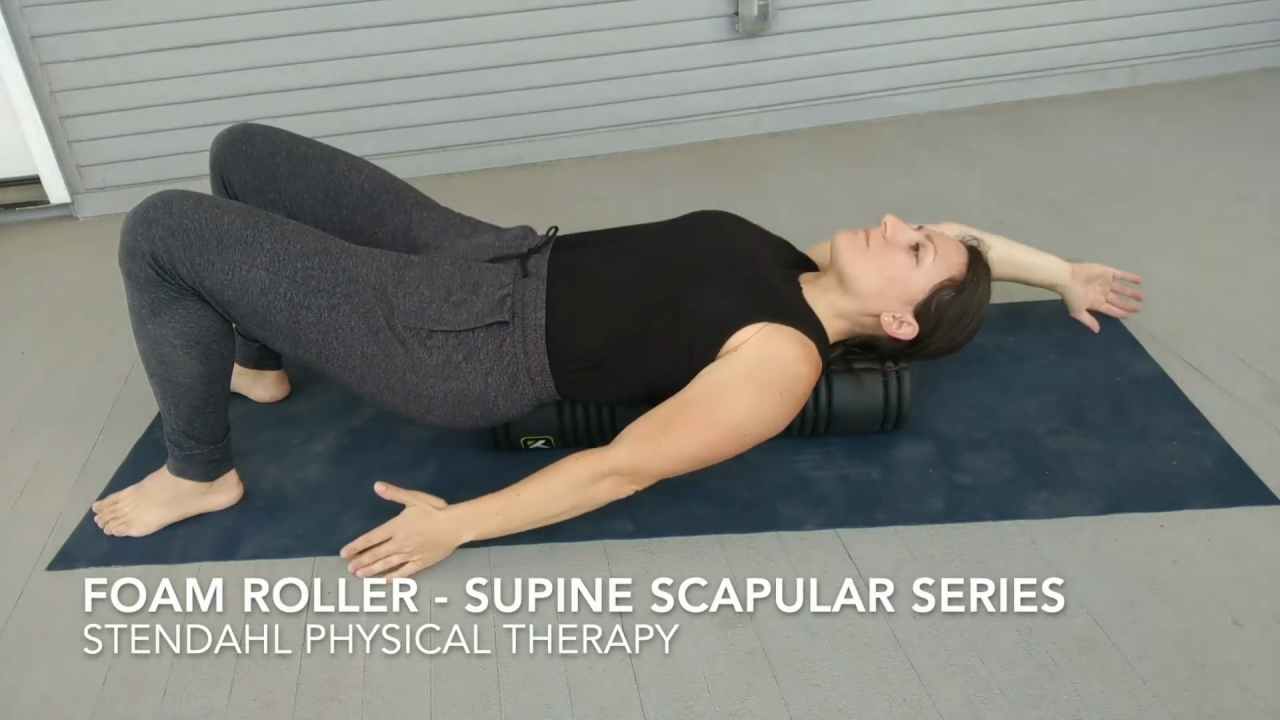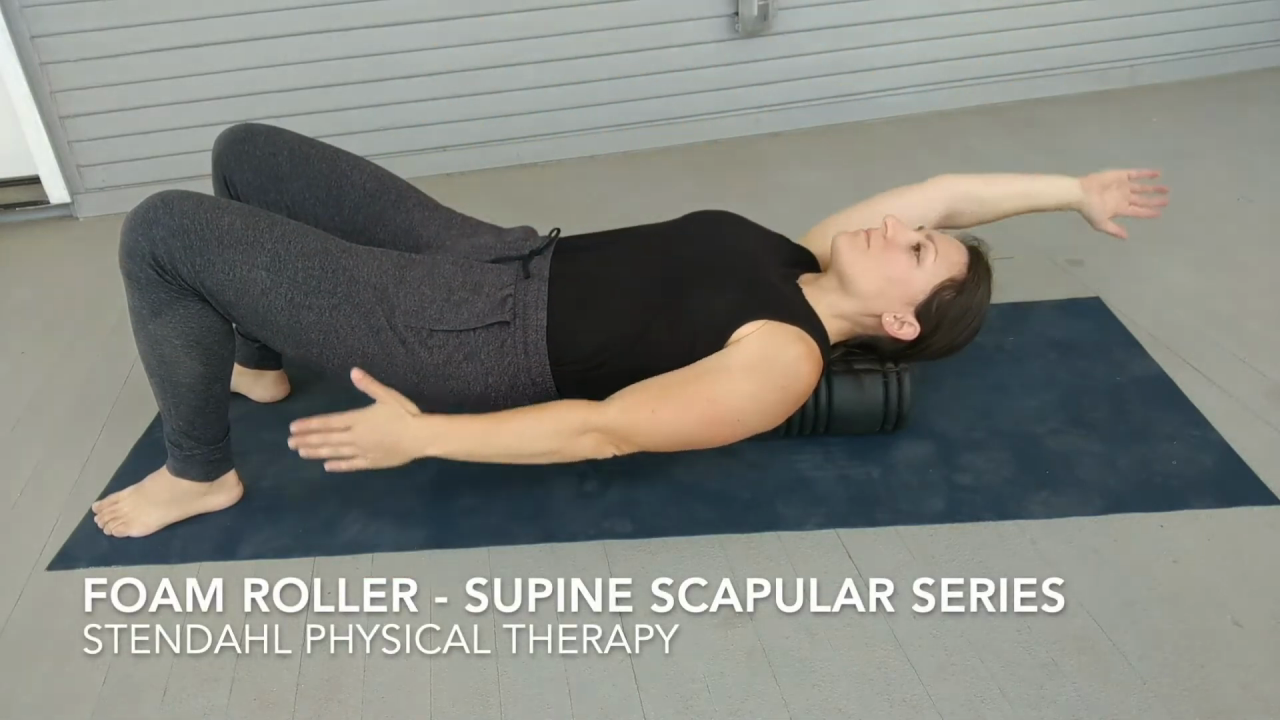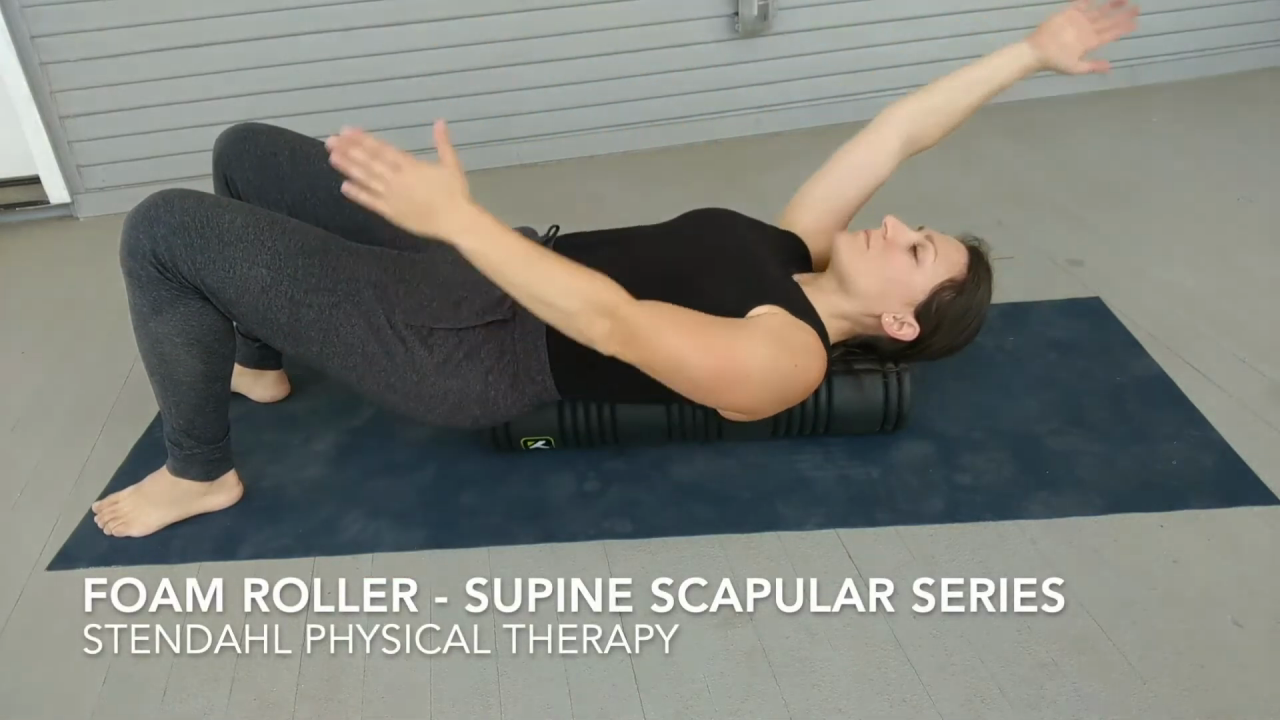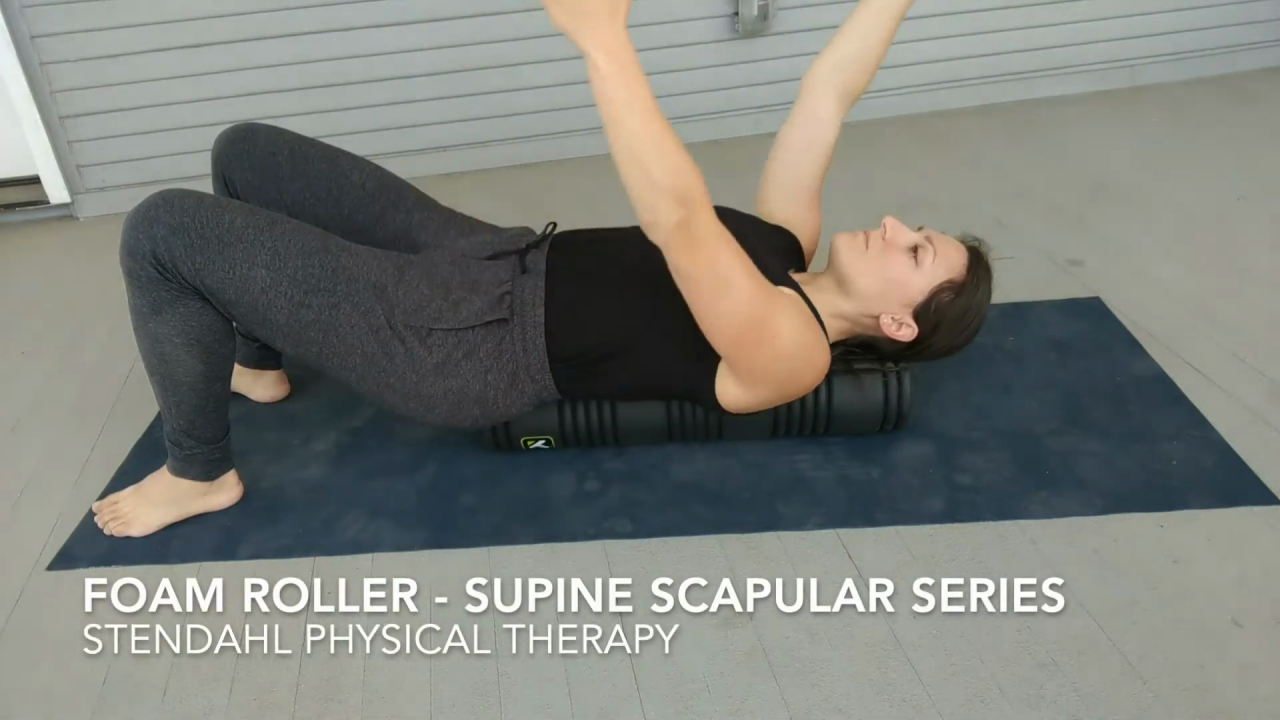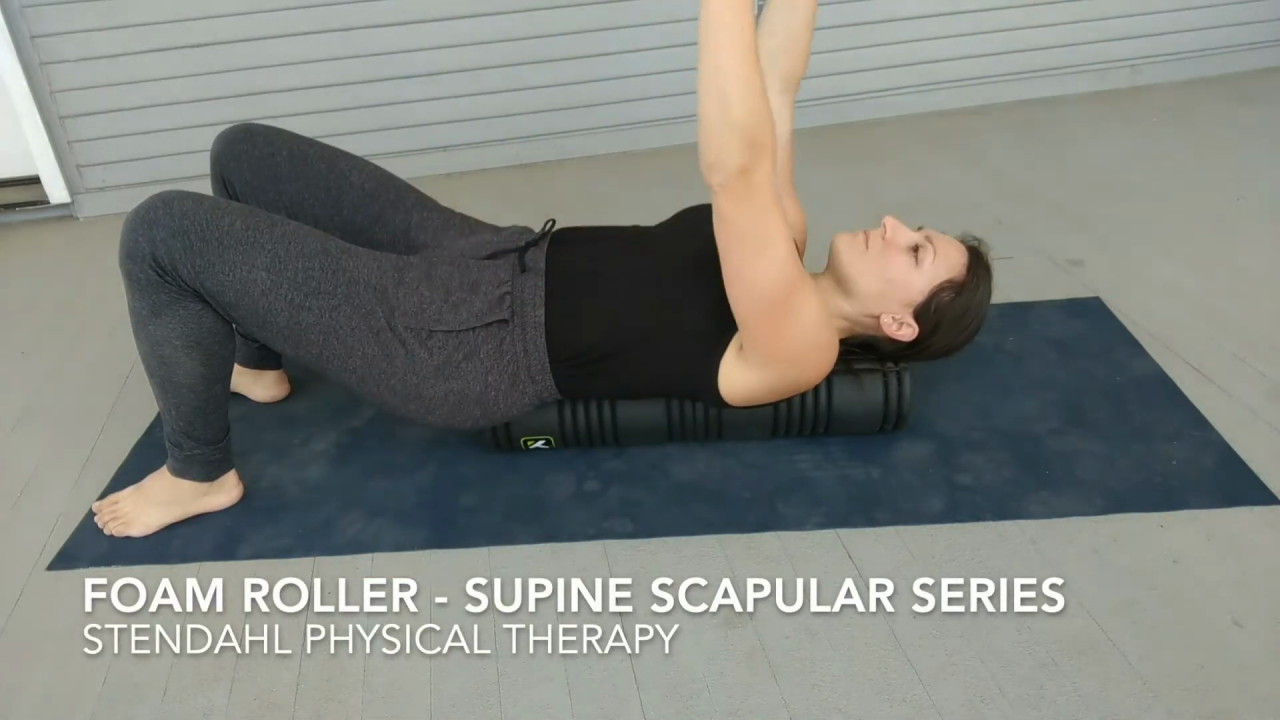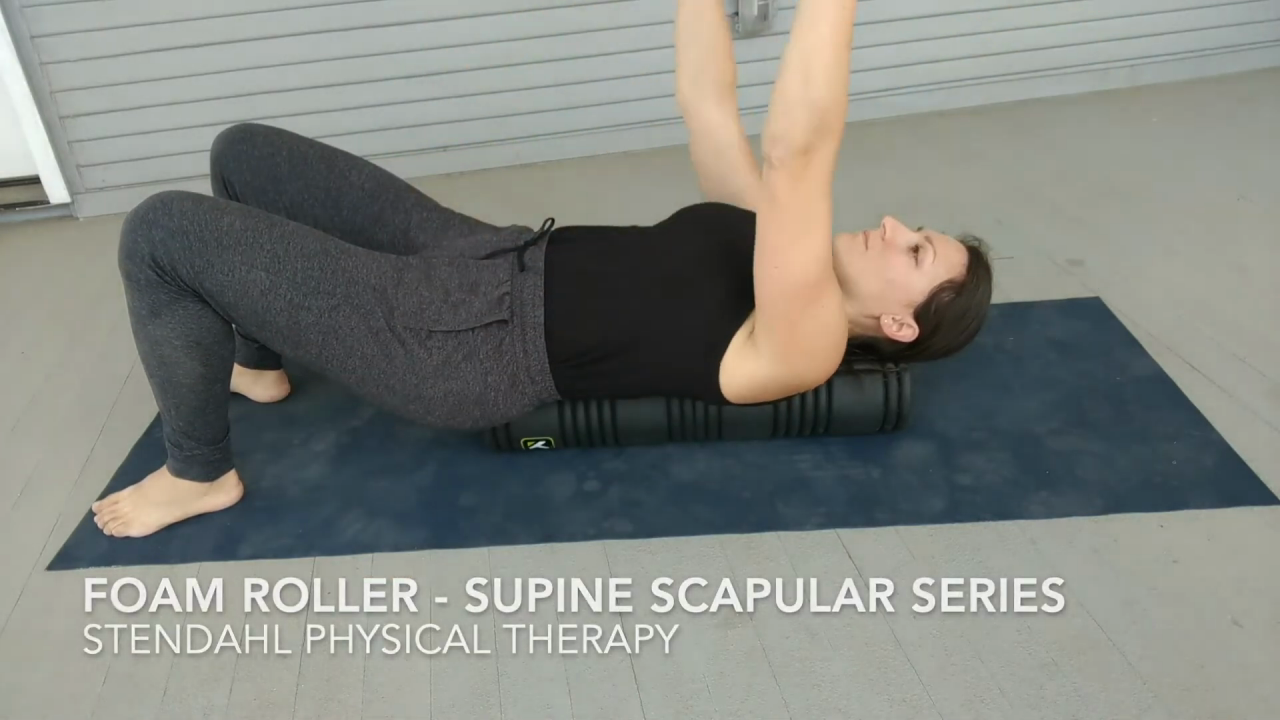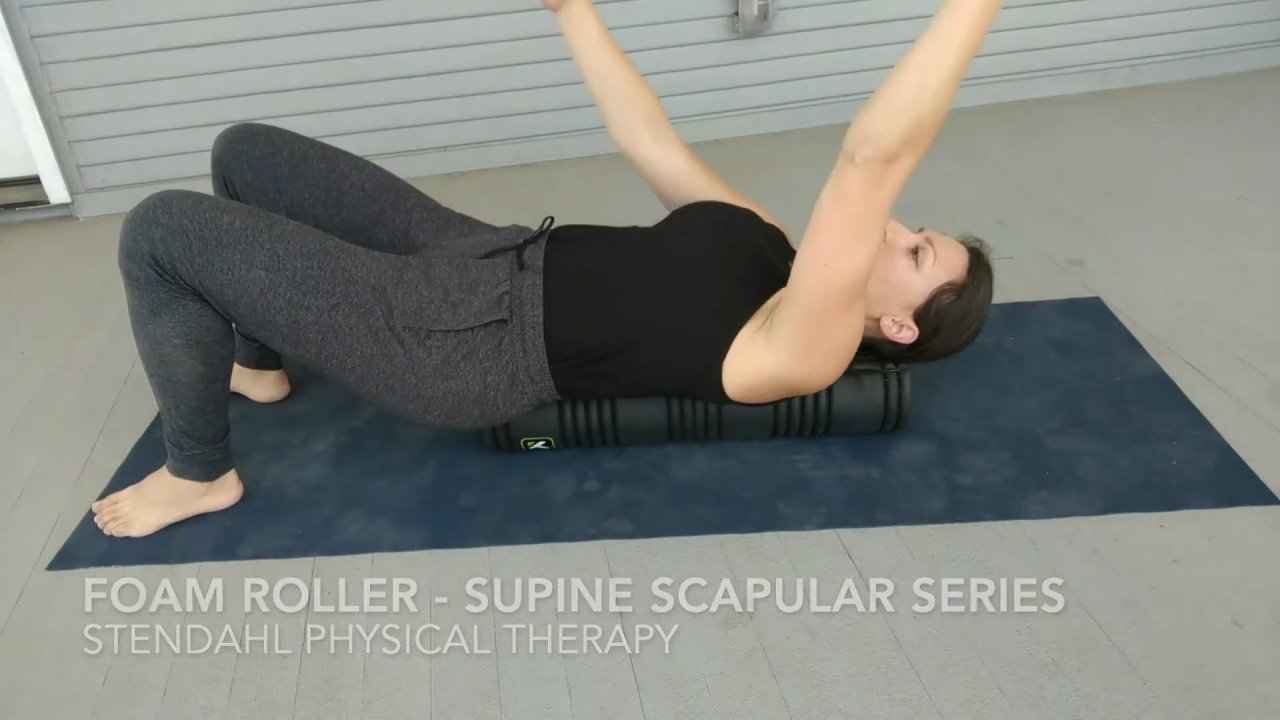
dt=0.2s
person 1, frame 1
left shoulder: (782, 364)
right shoulder: (813, 270)
left elbow: (619, 469)
right elbow: (943, 225)
left wrist: (450, 525)
left hip: (470, 349)
right hip: (499, 262)
left knee: (161, 229)
right knee: (242, 151)
left ankle: (198, 476)
right ankle: (251, 361)
person 1, frame 2
left shoulder: (784, 364)
right shoulder: (812, 268)
left elbow: (610, 428)
right elbow: (930, 194)
left wrist: (425, 434)
right wrist: (1073, 190)
left hip: (482, 338)
right hip: (502, 264)
left knee: (162, 230)
right knee: (245, 152)
left ankle: (197, 476)
right ankle: (258, 360)
person 1, frame 3
left shoulder: (787, 355)
right shoulder: (811, 256)
left elbow: (616, 327)
right elbow: (894, 131)
left wrist: (454, 220)
left hip: (481, 349)
right hip: (505, 274)
left knee: (164, 230)
right knee: (245, 150)
left ankle: (201, 474)
right ankle: (263, 359)
person 1, frame 4
left shoulder: (786, 350)
right shoulder: (783, 252)
left elbow: (679, 222)
right elbow: (824, 104)
left hip: (466, 346)
right hip: (496, 262)
left knee: (160, 228)
right knee: (244, 153)
left ankle: (197, 474)
right ankle: (254, 361)
person 1, frame 5
left shoulder: (799, 345)
right shoulder: (778, 261)
left elbow: (743, 167)
right elbow: (771, 92)
left hip: (469, 346)
right hip: (491, 261)
left knee: (159, 230)
right knee: (243, 152)
left ankle: (198, 473)
right ankle: (252, 360)
person 1, frame 6
left shoulder: (805, 344)
right shoulder: (771, 244)
left elbow: (801, 149)
right elbow: (714, 112)
left hip: (472, 345)
right hip: (490, 260)
left knee: (158, 230)
right knee: (244, 152)
left ankle: (200, 473)
right ankle: (258, 362)
person 1, frame 7
left shoulder: (801, 353)
right shoulder: (764, 242)
left elbow: (874, 159)
right elbow: (650, 138)
left hip: (454, 345)
right hip: (484, 262)
left knee: (157, 233)
right knee: (245, 153)
left ankle: (200, 473)
right ankle: (250, 362)
